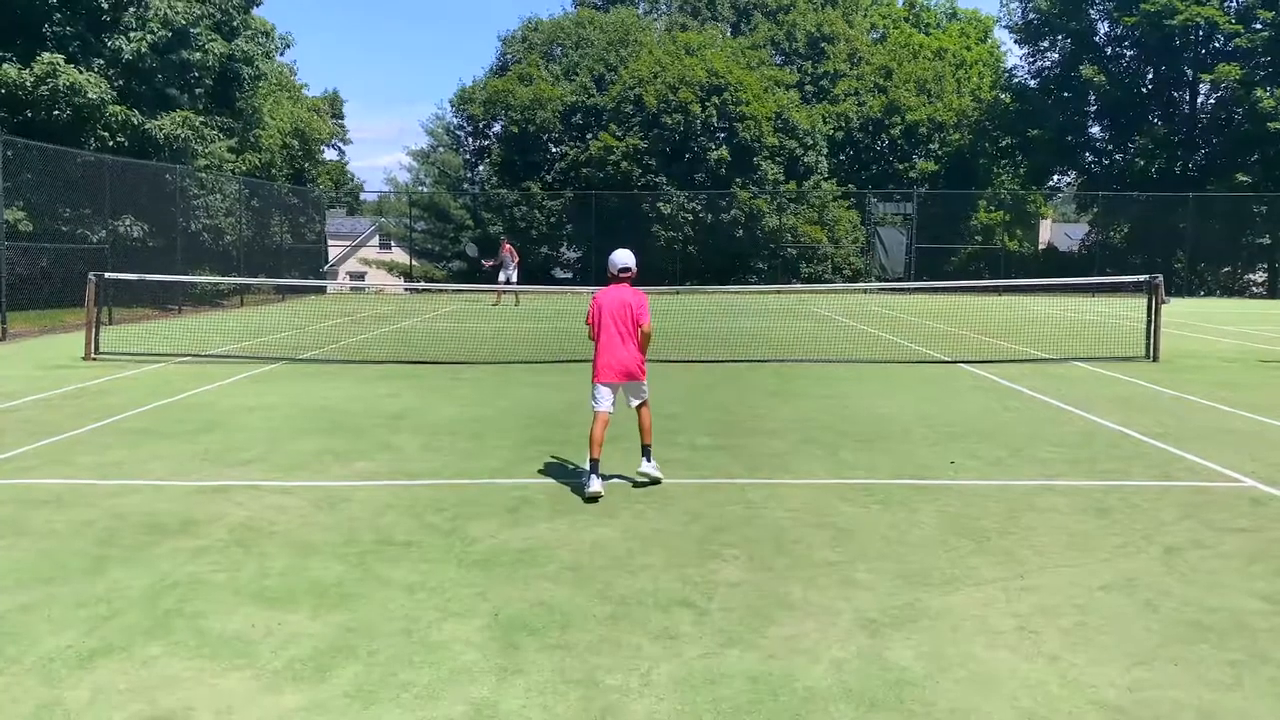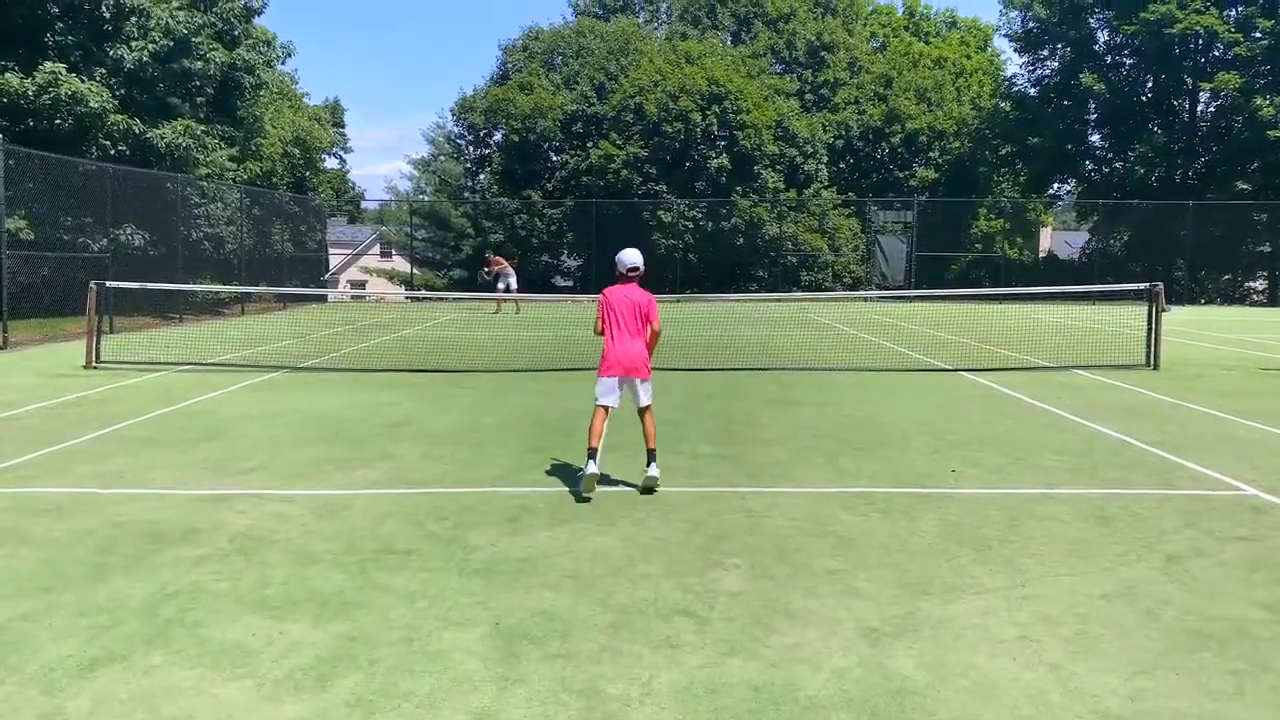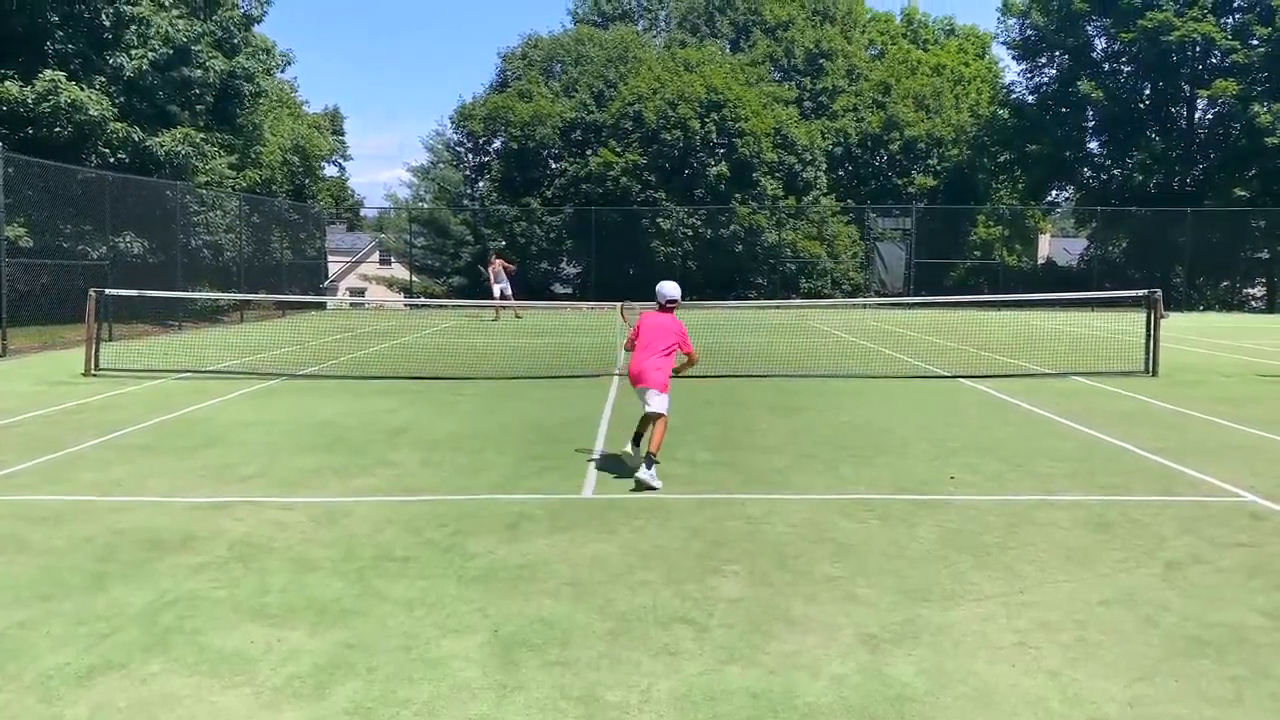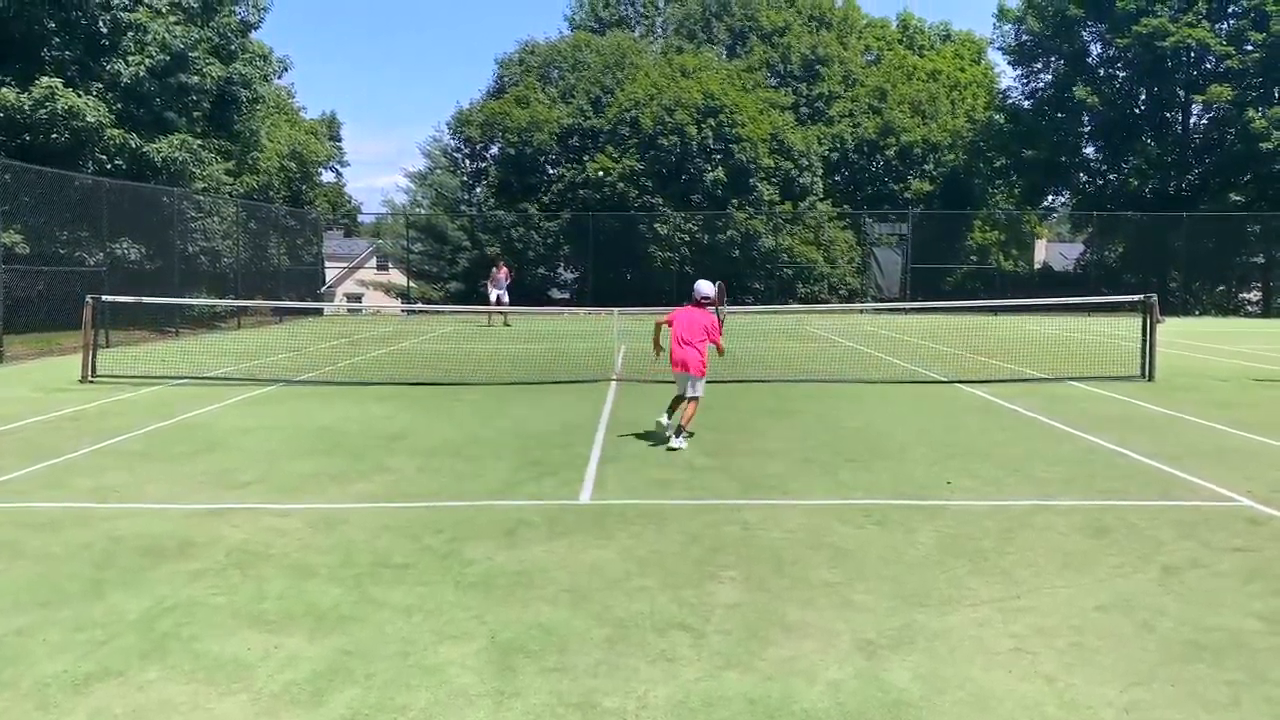
dt=0.5s
person 1, frame 1
left shoulder: (598, 297)
right shoulder: (638, 296)
left elbow: (593, 335)
right elbow: (646, 330)
right wrist: (642, 355)
left hip: (604, 366)
right hip: (631, 365)
left knee: (601, 417)
right knee: (643, 406)
left ankle: (594, 476)
right ankle: (647, 460)
person 1, frame 2
left shoulder: (607, 294)
right shoulder: (647, 297)
left elbow: (598, 330)
right elbow: (656, 329)
right wrist: (648, 353)
left hip: (612, 361)
right hip: (638, 361)
left knee: (601, 410)
right knee: (646, 411)
left ankle: (592, 462)
right ankle: (651, 465)
person 1, frame 3
left shoulder: (644, 318)
right shoulder: (677, 325)
left elbow: (628, 347)
right elbow: (693, 358)
right wrist: (681, 368)
left hip: (635, 372)
right hip: (656, 374)
left knee: (651, 412)
right knee: (660, 420)
left ankle: (633, 445)
right ankle: (646, 470)
person 1, frame 4
left shoulder: (681, 311)
right shoulder: (711, 319)
left elbow: (659, 323)
right elbow: (720, 348)
left wrist: (656, 343)
right wrist: (721, 352)
left hip: (678, 361)
right hip: (696, 364)
left knee: (682, 395)
right knee: (693, 401)
left ankle: (666, 417)
right ankle: (677, 437)
